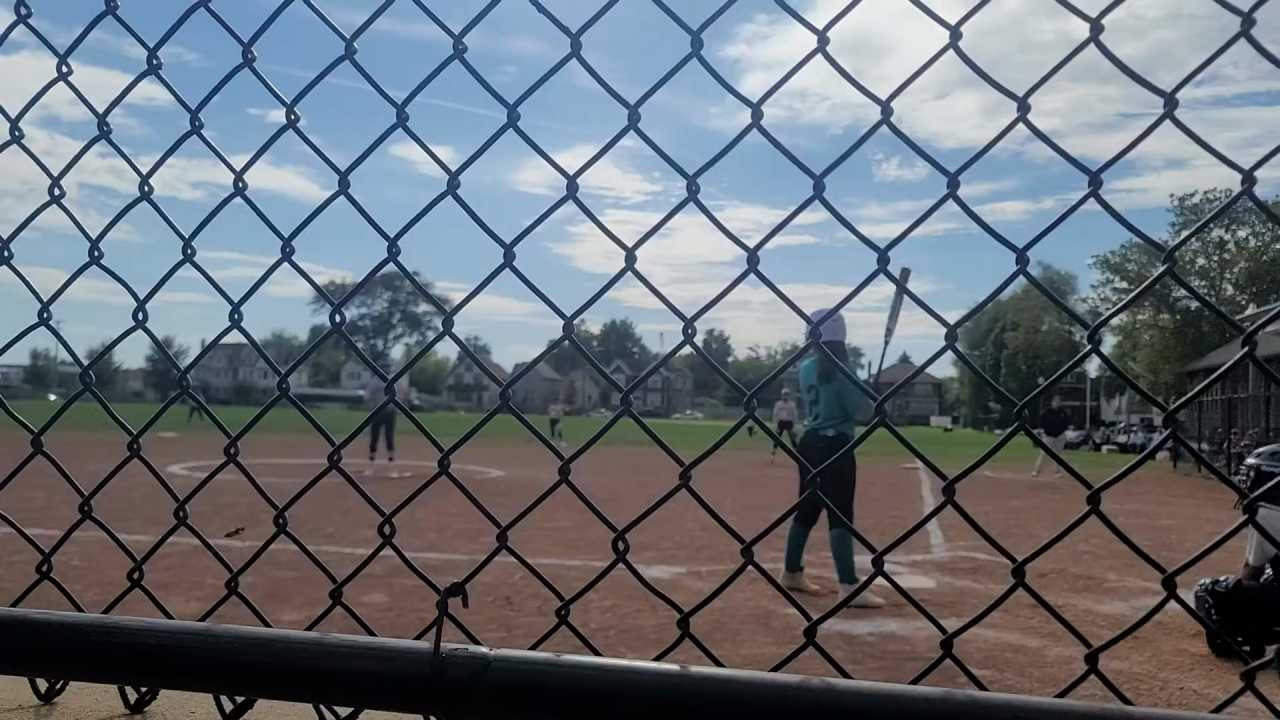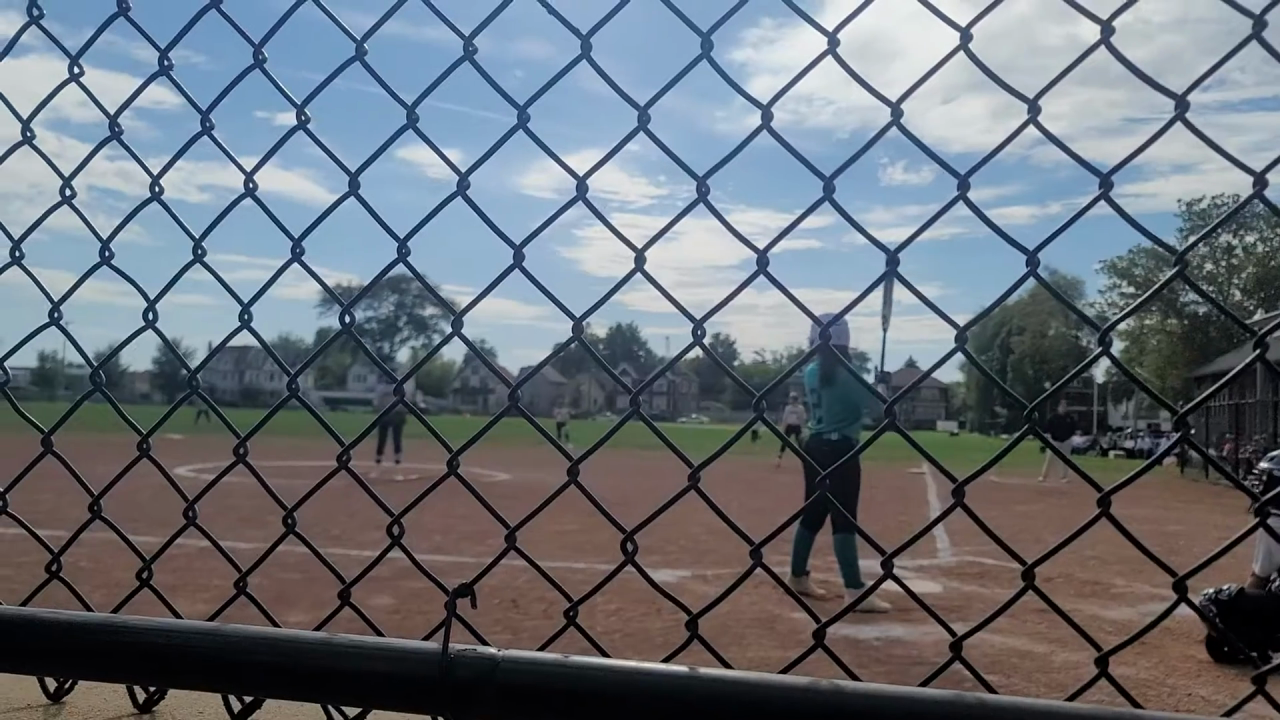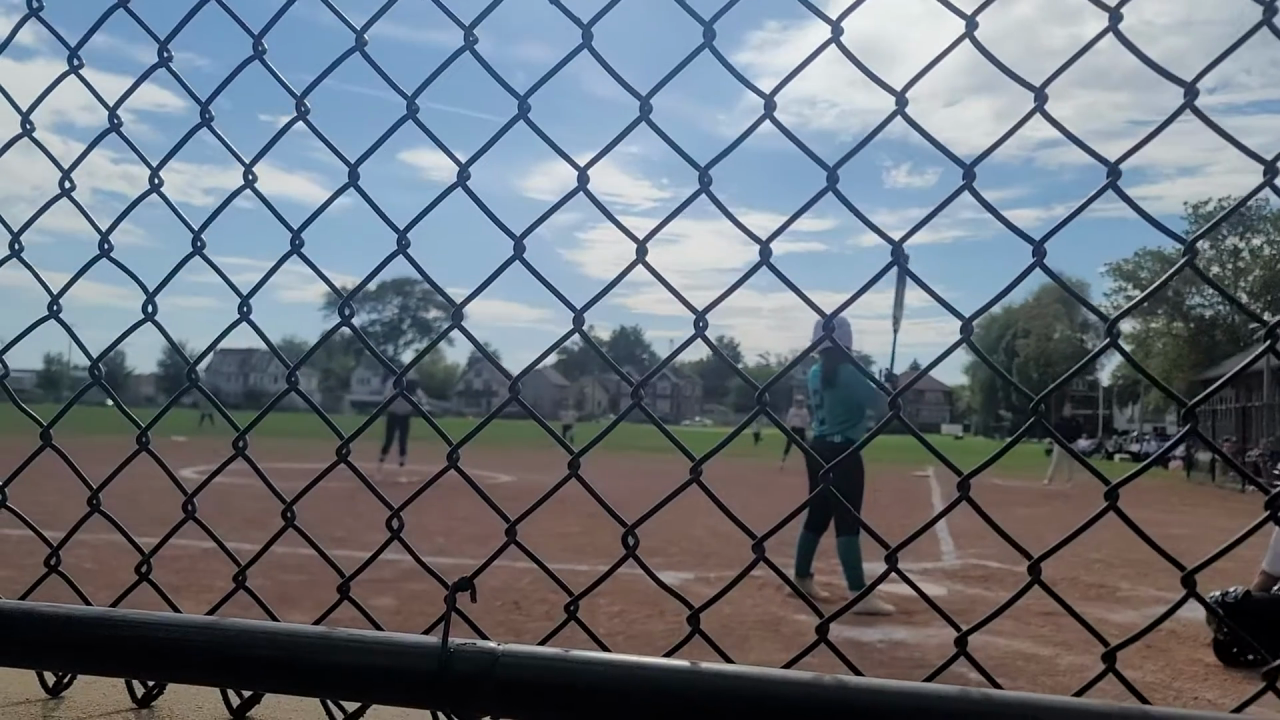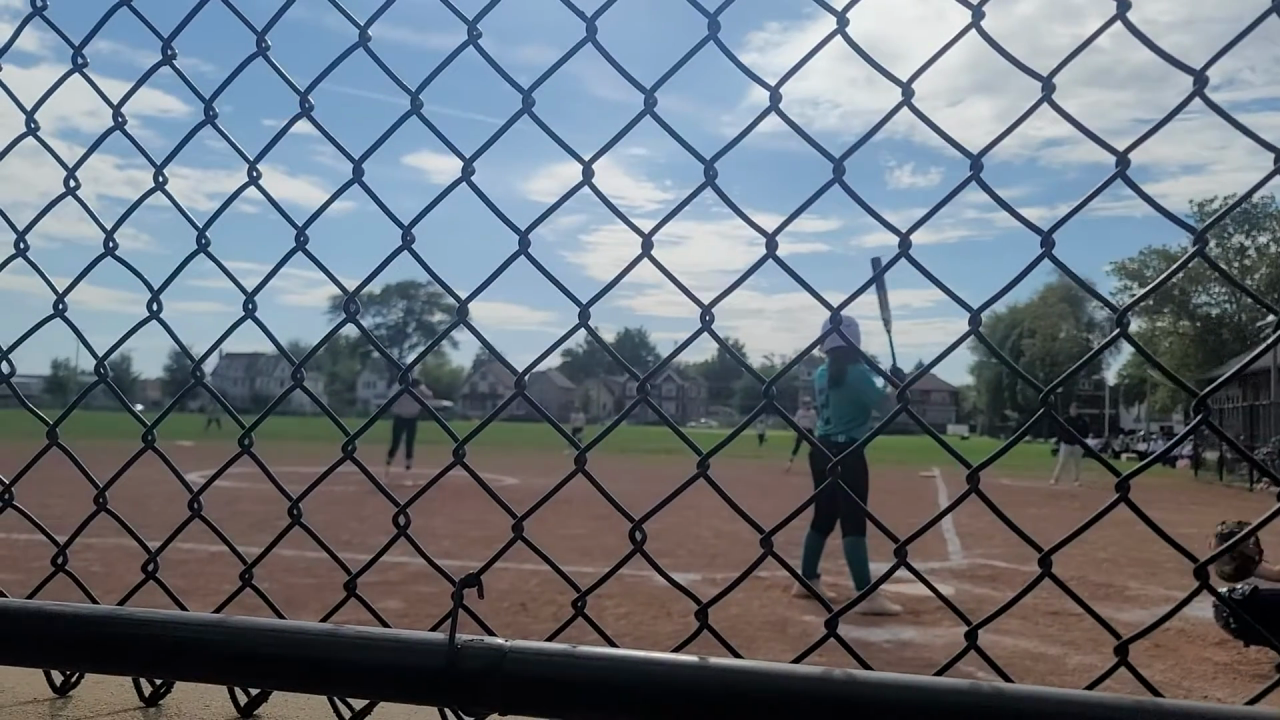
dt=0.4s
person 1, frame 1
left shoulder: (806, 369)
right shoulder: (840, 370)
right elbow: (862, 412)
left wrist: (859, 391)
right wrist: (872, 395)
left hip: (810, 443)
right hip: (835, 446)
left knee: (807, 509)
right knee: (840, 515)
left ankle: (791, 574)
right ankle: (850, 587)
person 1, frame 2
left shoulder: (811, 372)
right shoulder: (845, 373)
left wrist: (869, 386)
left hip: (815, 447)
right hip: (839, 450)
left knee: (813, 513)
right knee: (844, 519)
left ankle: (797, 578)
right ankle: (855, 591)
person 1, frame 3
left shoulder: (815, 374)
right shoulder: (849, 372)
right elbow: (878, 404)
left wrist: (873, 387)
right wrist: (889, 386)
left hip: (819, 450)
right hip: (842, 453)
left knee: (817, 516)
right knee: (847, 521)
left ankle: (801, 580)
right ankle: (860, 595)
person 1, frame 4
left shoulder: (822, 373)
right shoulder: (856, 372)
right elbow: (882, 404)
left wrist: (881, 385)
right wrist: (896, 383)
left hip: (822, 450)
right hip: (846, 453)
left knee: (823, 517)
right knee: (853, 522)
left ankle: (807, 581)
right ankle: (867, 596)
